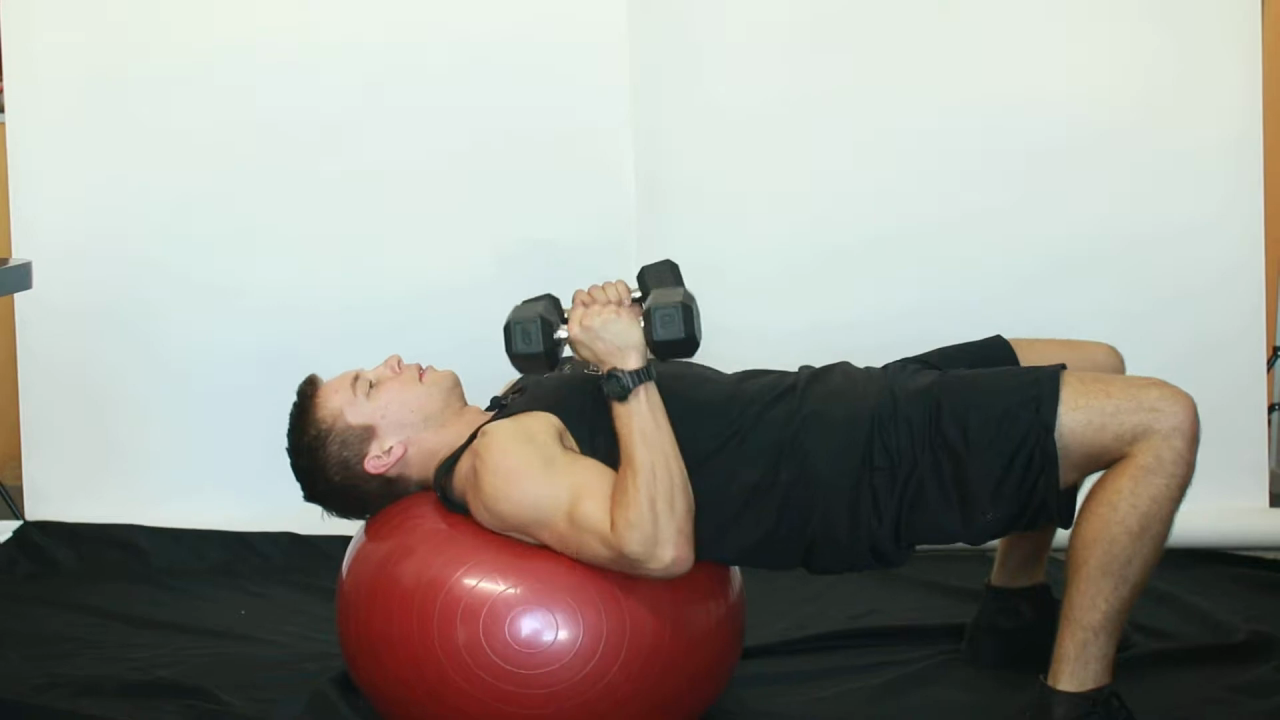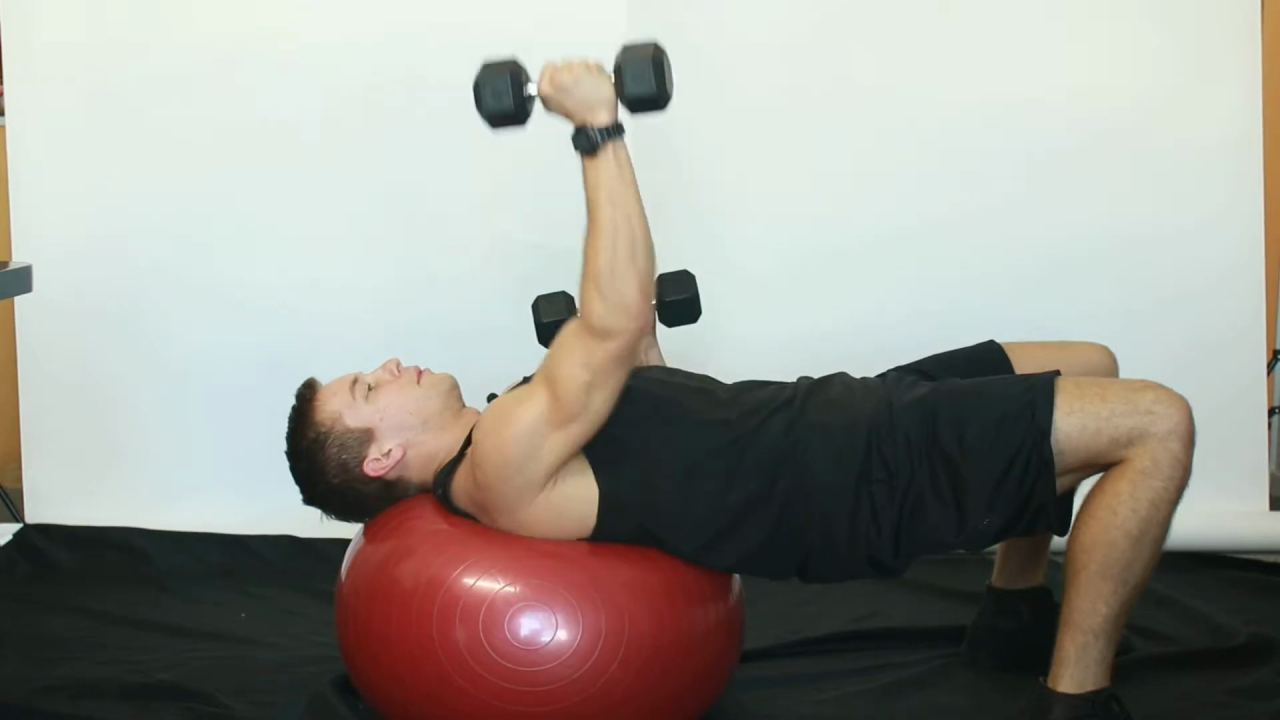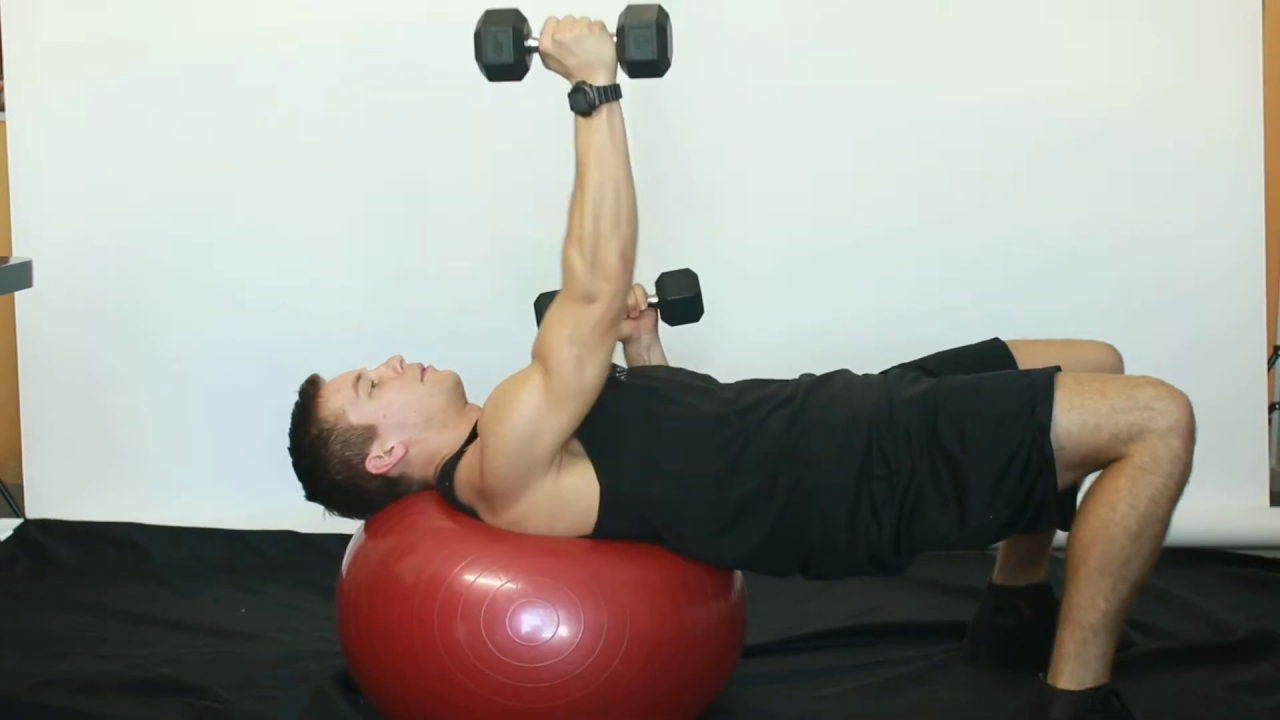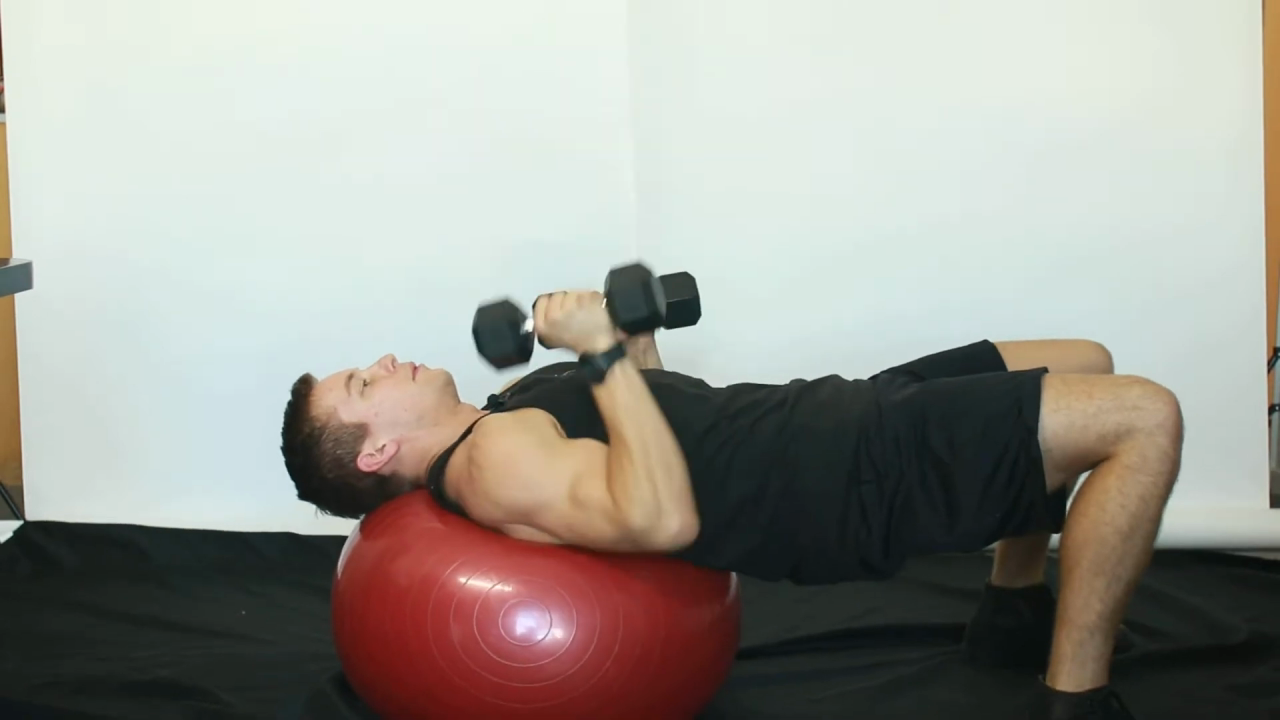
dt=0.5s
person 1, frame 1
left shoulder: (502, 429)
right shoulder: (497, 468)
right elbow: (661, 544)
left wrist: (624, 350)
right wrist: (629, 366)
left hip: (847, 415)
right hip: (857, 473)
left knee: (1098, 368)
right knee: (1162, 420)
left ankle: (1015, 611)
person 1, frame 2
left shoulder: (512, 439)
right shoulder: (503, 471)
right elbow: (616, 317)
left wrist: (640, 351)
right wrist: (597, 129)
left hip: (836, 428)
right hip: (852, 486)
left knee: (1088, 367)
right knee: (1156, 424)
left ankle: (1016, 614)
person 1, frame 3
left shoulder: (515, 444)
right shoulder: (503, 467)
right elbow: (594, 287)
left wrist: (641, 348)
right wrist: (596, 90)
left hip: (842, 420)
right hip: (855, 481)
left knee: (1093, 365)
right knee: (1156, 420)
left ankle: (1017, 610)
person 1, frame 4
left shoulder: (501, 425)
right shoulder: (492, 467)
right elbow: (667, 518)
left wrist: (622, 343)
right wrist: (601, 350)
left hip: (834, 426)
right hip: (846, 484)
left knee: (1086, 366)
right knee: (1144, 417)
left ankle: (1013, 613)
